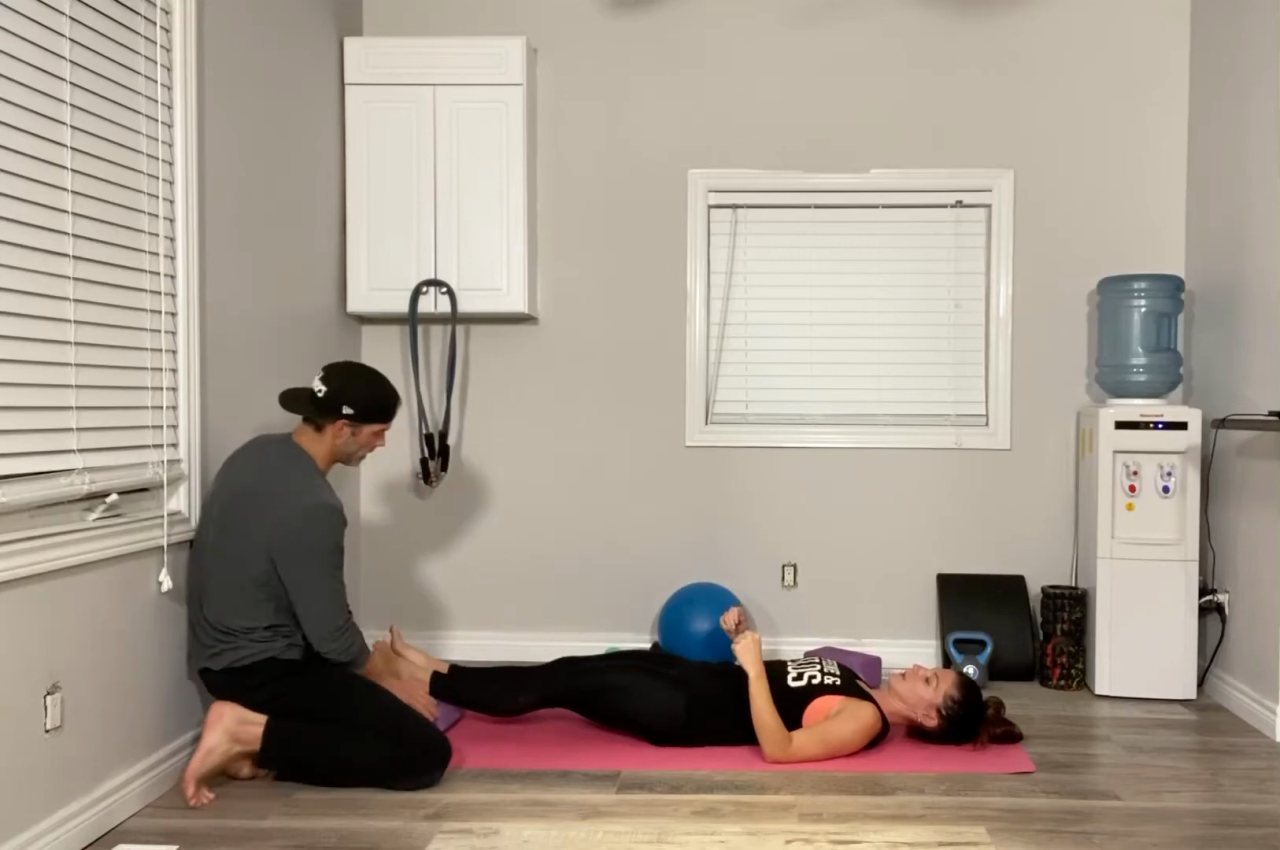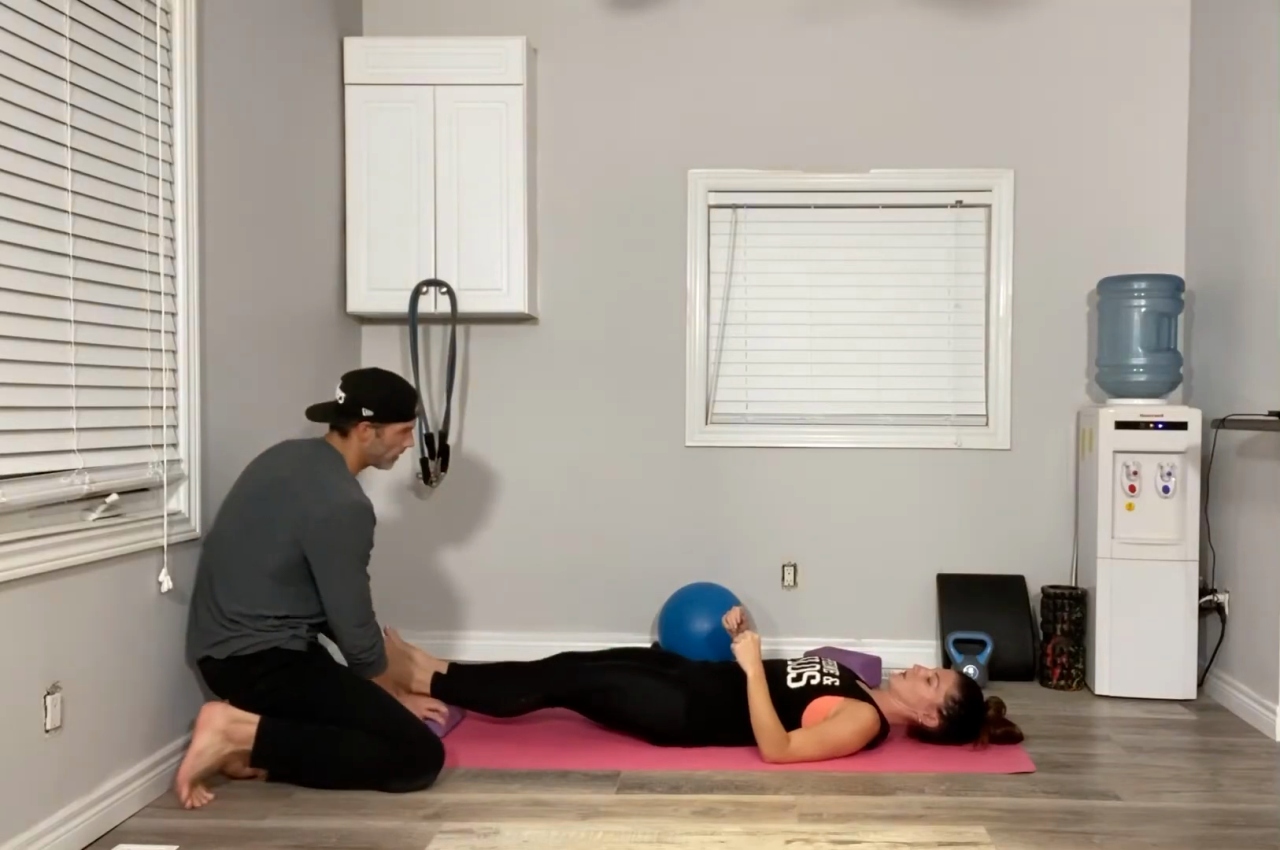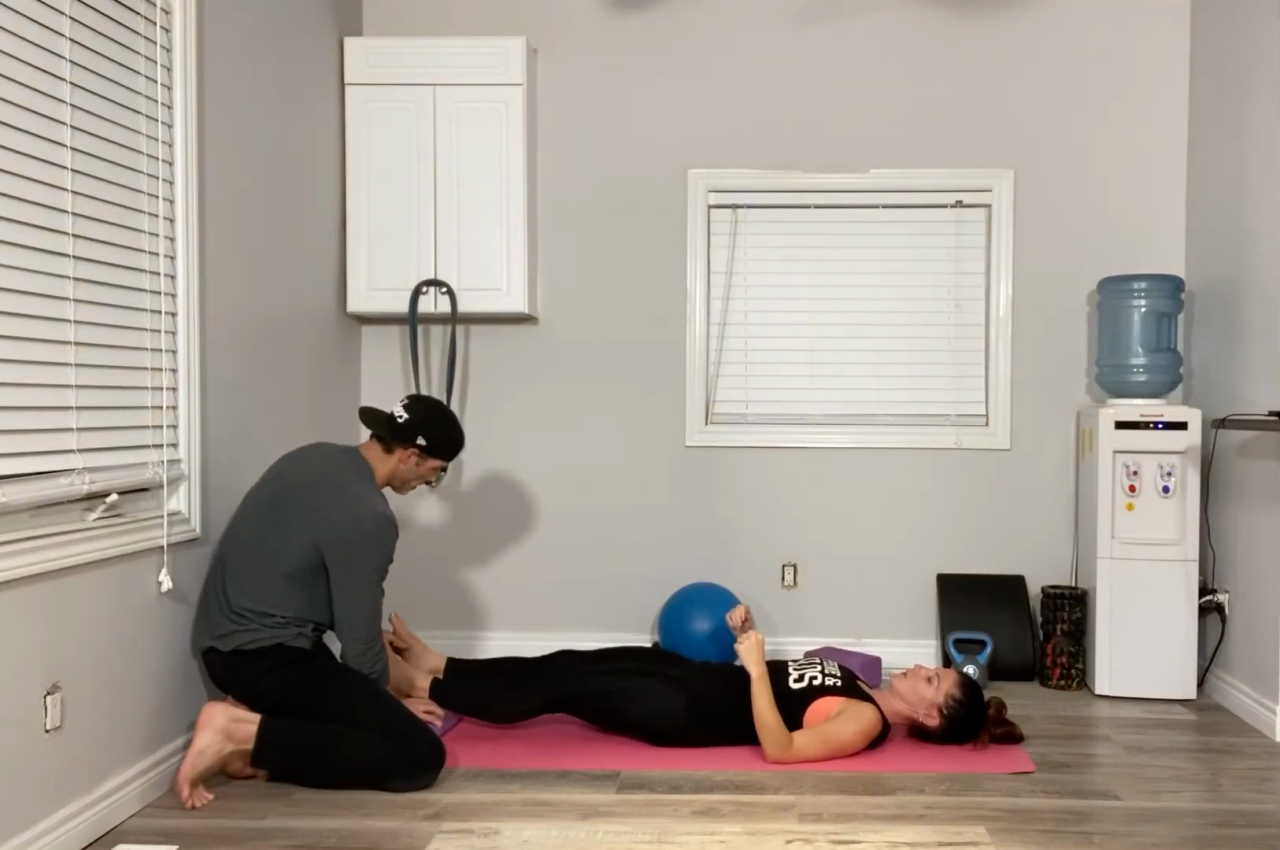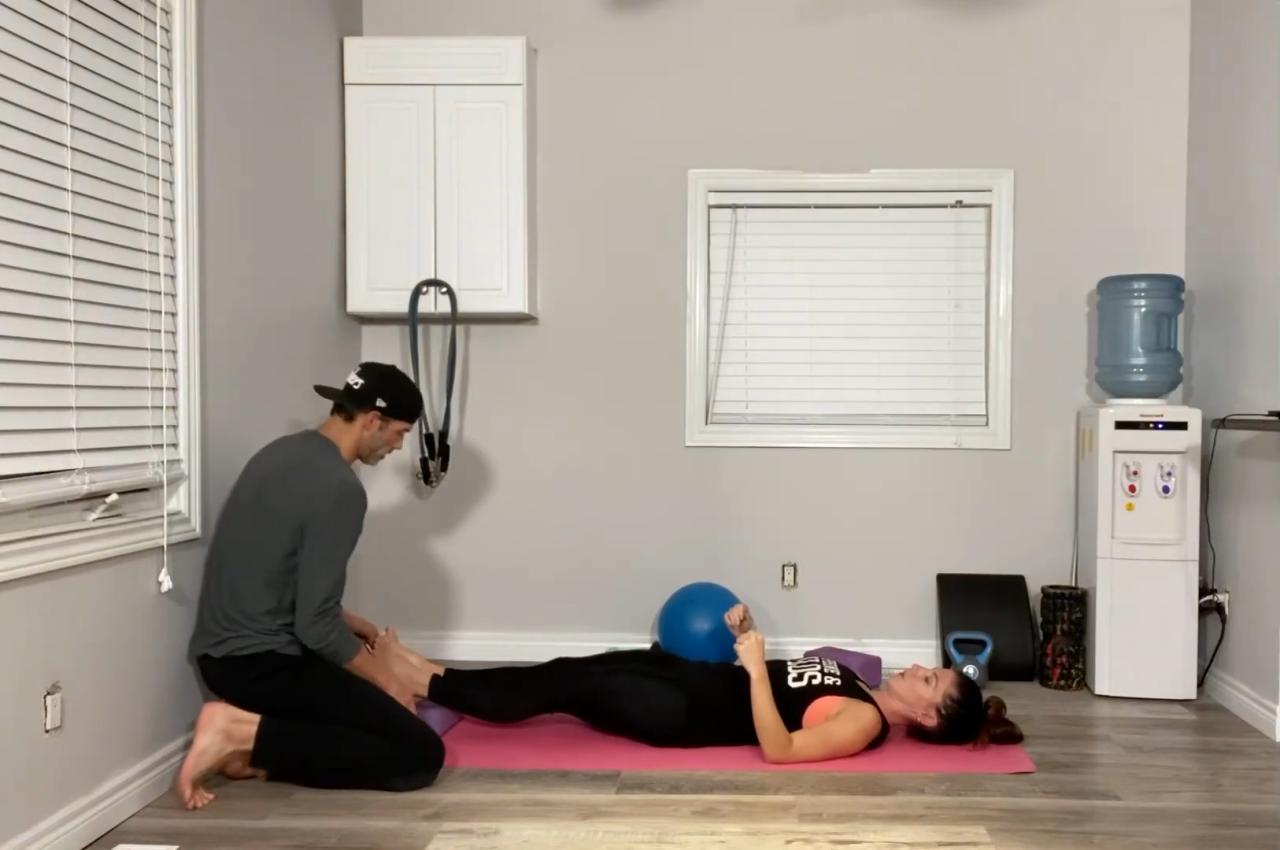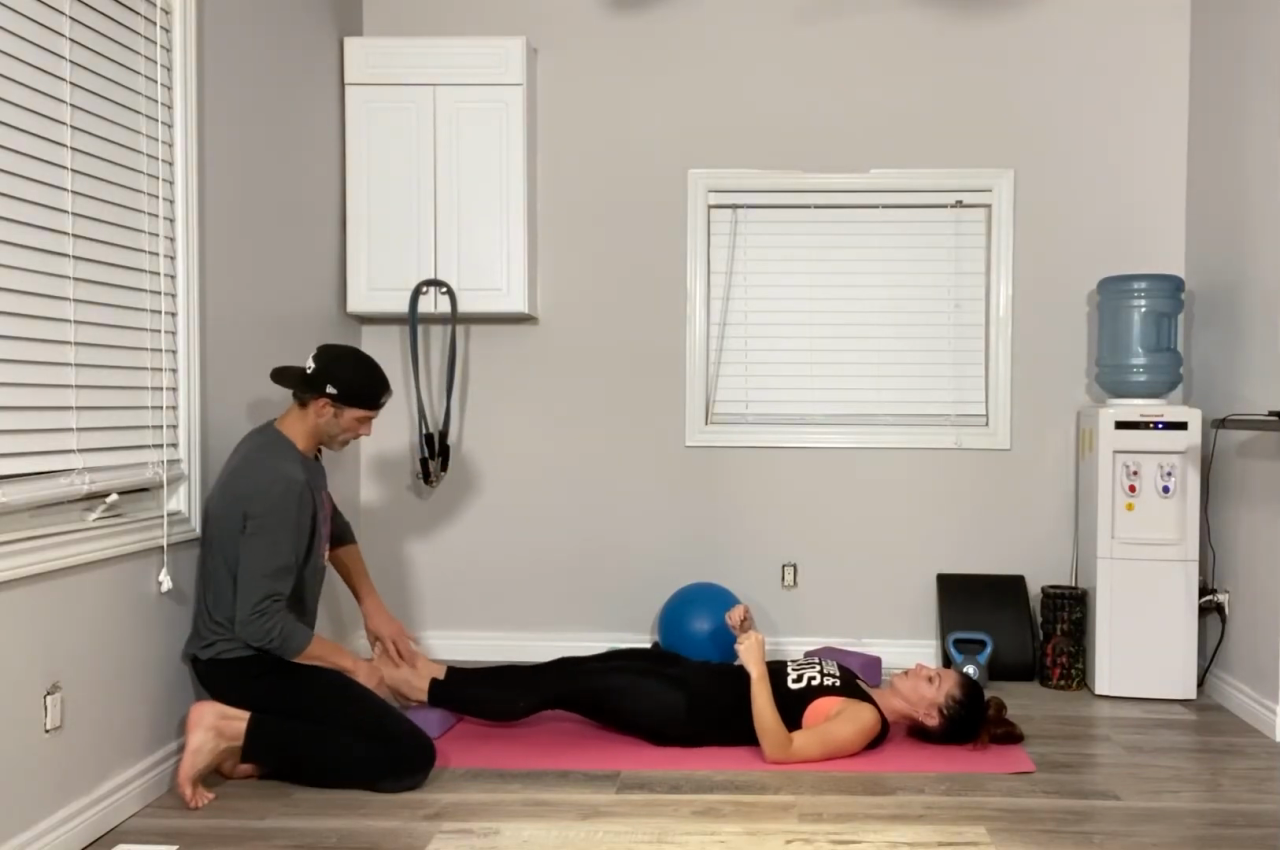
dt=0.7s
person 1, frame 1
left shoulder: (866, 721)
right shoulder: (860, 689)
left elbow: (778, 747)
left wrist: (751, 664)
right wrist: (745, 638)
left hip: (699, 714)
right hip: (703, 678)
left knee: (568, 686)
right knee: (571, 669)
left ankle: (425, 685)
right ankle: (438, 670)
person 1, frame 2
left shoulder: (864, 723)
right shoulder: (860, 690)
left elbow: (775, 747)
left wrist: (751, 666)
right wrist: (745, 638)
left hip: (699, 714)
right hip: (703, 677)
left knee: (568, 684)
right knee: (571, 665)
left ankle: (429, 683)
right ankle: (438, 670)
person 1, frame 3
left shoulder: (866, 723)
right shoulder: (862, 689)
left elbow: (779, 747)
left wrist: (753, 665)
right wrist: (750, 637)
left hip: (699, 714)
right hip: (705, 677)
left knee: (568, 688)
right knee: (570, 665)
left ankle: (424, 689)
right ankle: (438, 666)
person 1, frame 4
left shoulder: (865, 723)
right shoulder: (861, 690)
left elbow: (777, 747)
left wrist: (753, 667)
right wrist: (748, 637)
left hip: (699, 714)
right hip: (705, 678)
left knee: (569, 692)
right knee: (570, 668)
left ankle: (427, 686)
right ankle: (437, 675)
person 1, frame 5
left shoulder: (866, 722)
right shoulder: (862, 689)
left elbow: (778, 748)
left wrist: (754, 667)
right wrist: (749, 637)
left hip: (699, 712)
right hip: (707, 678)
left knee: (569, 687)
right knee: (573, 668)
left ankle: (429, 689)
right ankle: (440, 675)
person 2, frame 1
left shoulder: (259, 452)
right shoulder: (312, 508)
right elbow: (332, 639)
right wrist: (390, 681)
left hip: (224, 654)
right hip: (262, 666)
right knee: (426, 754)
left ankle: (252, 726)
right ankle: (250, 733)
person 2, frame 2
left shoulder: (292, 456)
right shoulder: (342, 505)
right elbow: (354, 629)
left wrist: (396, 659)
right wrist: (396, 695)
left hip: (225, 647)
right hip: (260, 657)
left knee: (365, 715)
right knee: (419, 756)
left ankle: (250, 721)
right ankle: (243, 734)
person 2, frame 3
left shoulder: (316, 458)
right shoulder: (367, 517)
right elbow: (360, 647)
right wrist: (391, 700)
left hip: (230, 643)
right hip: (263, 653)
left knee: (366, 718)
right knee: (420, 756)
left ankle: (253, 717)
right ankle: (244, 735)
person 2, frame 4
left shoulder: (284, 452)
right shoulder: (338, 488)
right elbow: (316, 624)
left wrist: (355, 625)
right wrist: (384, 679)
left hip: (225, 651)
right hip: (261, 660)
left knee: (372, 723)
right knee: (420, 755)
left ankle: (248, 730)
right ankle: (244, 734)
person 2, frame 5
left shoulder: (277, 445)
right shoulder: (280, 482)
left elbow: (335, 531)
right elbow: (260, 622)
left wrist: (372, 605)
right wrist: (353, 665)
left hip: (251, 653)
right hip: (247, 662)
left knee: (370, 720)
right knee: (410, 756)
left ankle: (249, 742)
right ankle: (235, 730)
